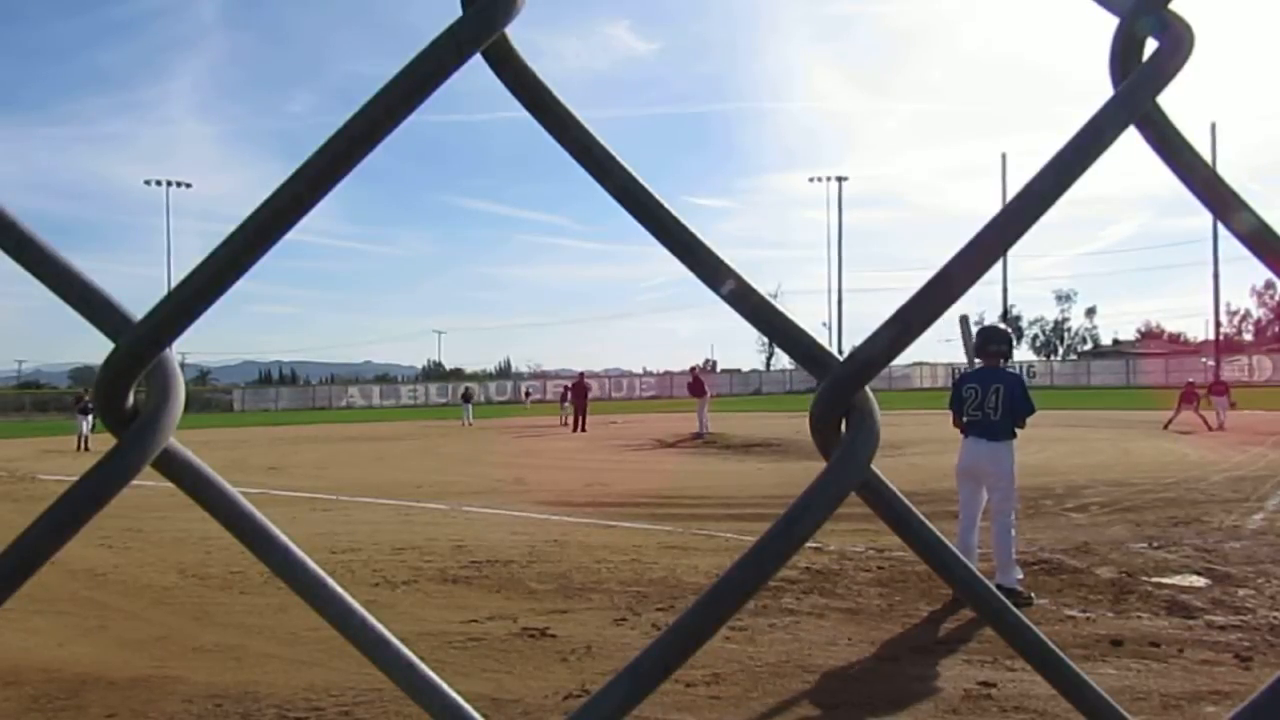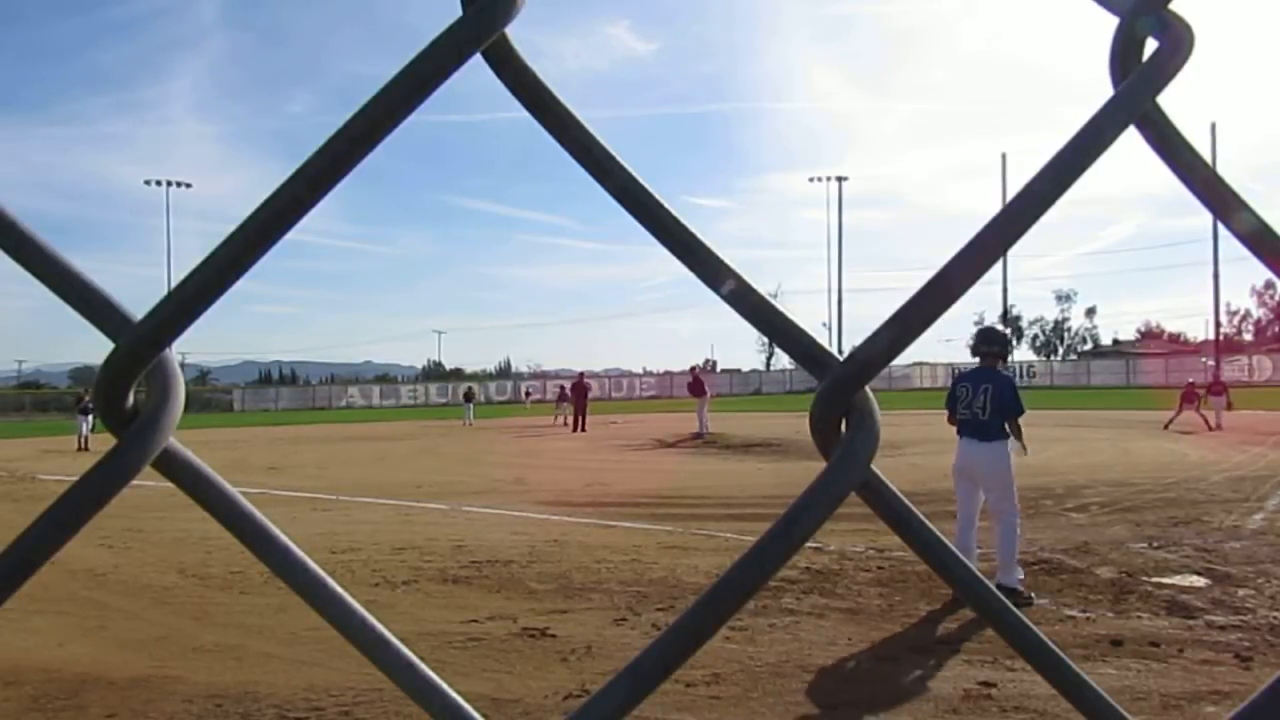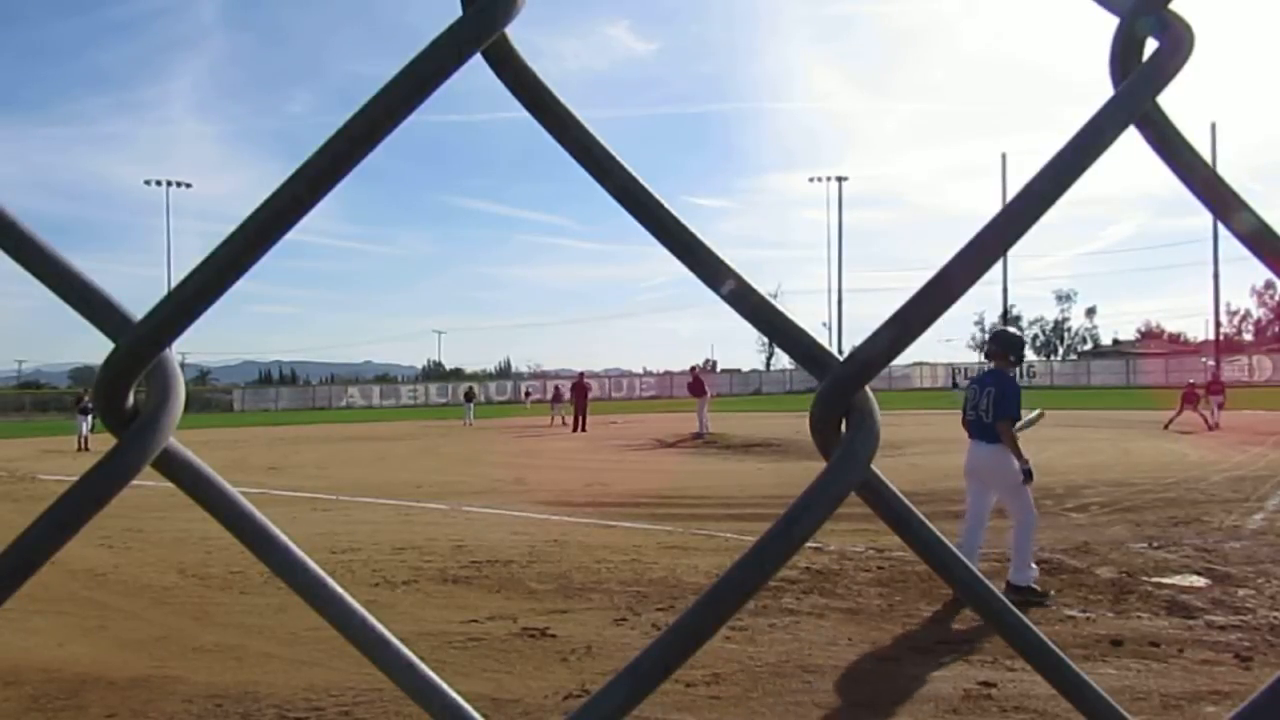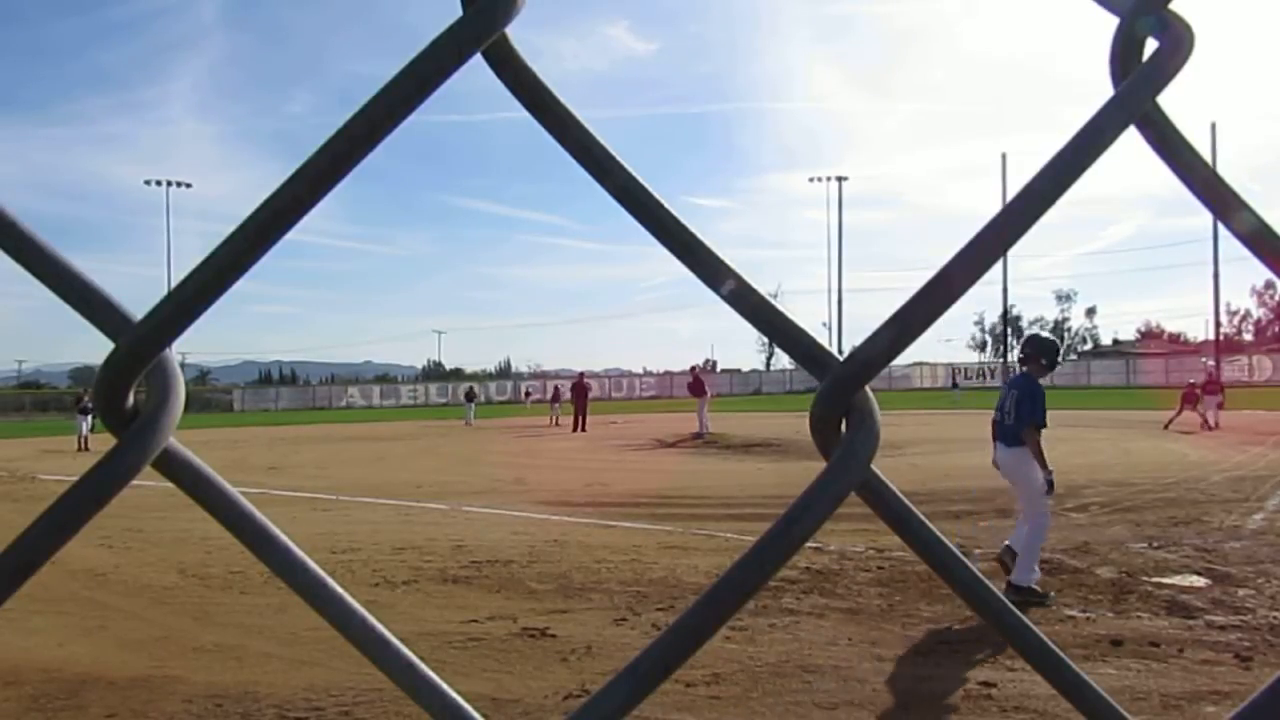
dt=0.3s
person 1, frame 1
left shoulder: (964, 380)
right shoulder: (1012, 381)
left elbow: (957, 422)
right elbow: (1021, 422)
left hip: (969, 450)
right hip: (998, 451)
left knee: (967, 517)
right knee: (1003, 519)
right ankle: (1006, 584)
person 1, frame 2
left shoulder: (961, 380)
right shoulder: (1003, 381)
left elbow: (951, 419)
right elbow: (1012, 424)
right wrist: (1021, 442)
left hip: (965, 451)
right hip: (993, 452)
left knee: (965, 518)
right knee: (1007, 519)
right ankle: (1007, 583)
person 1, frame 3
left shoulder: (975, 382)
right shoulder: (1008, 384)
left elbow: (965, 422)
right elbow: (1004, 428)
right wrist: (1023, 462)
left hip: (975, 453)
right hip: (999, 455)
left knee: (974, 519)
right knee: (1025, 518)
right ankle: (1019, 582)
person 1, frame 4
left shoulder: (1011, 383)
right shoulder: (1033, 389)
left elbow: (996, 421)
right elbow: (1030, 435)
left wrist: (997, 453)
right wrist: (1047, 471)
left hip: (1005, 452)
right hip: (1021, 456)
left knee: (1032, 512)
right knee: (1038, 519)
left ankle: (1013, 551)
right ankle: (1020, 583)
